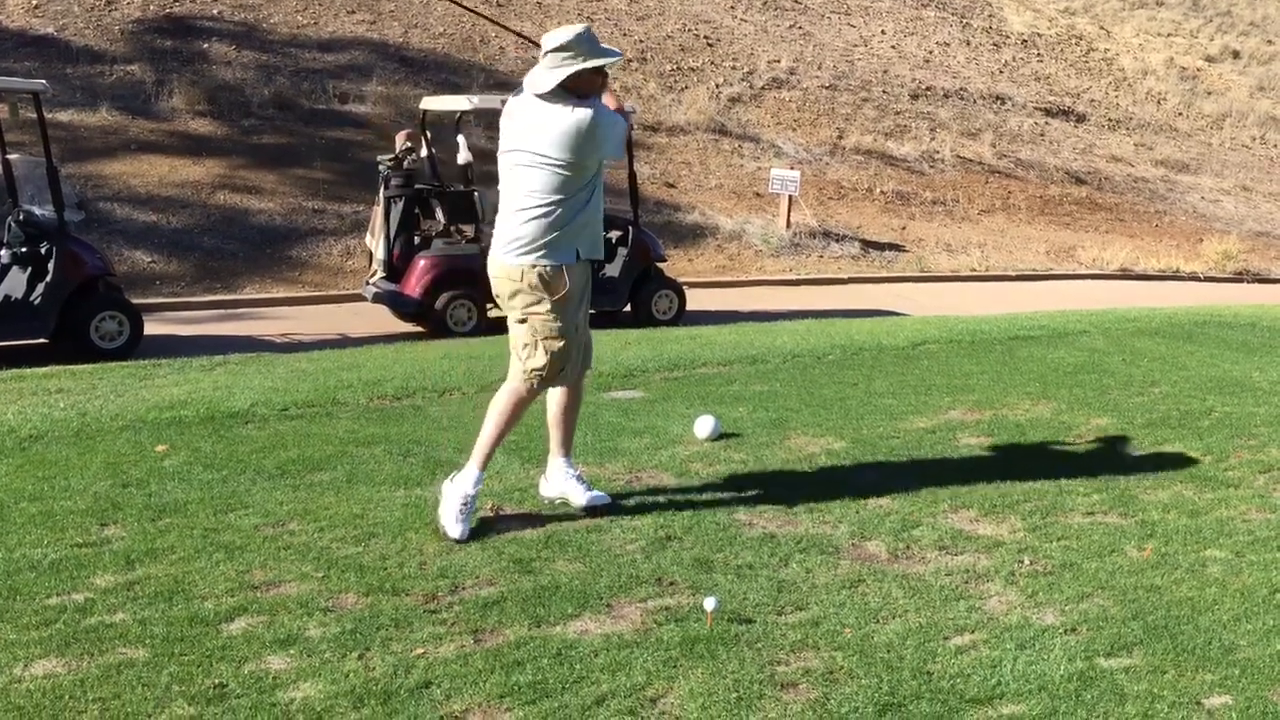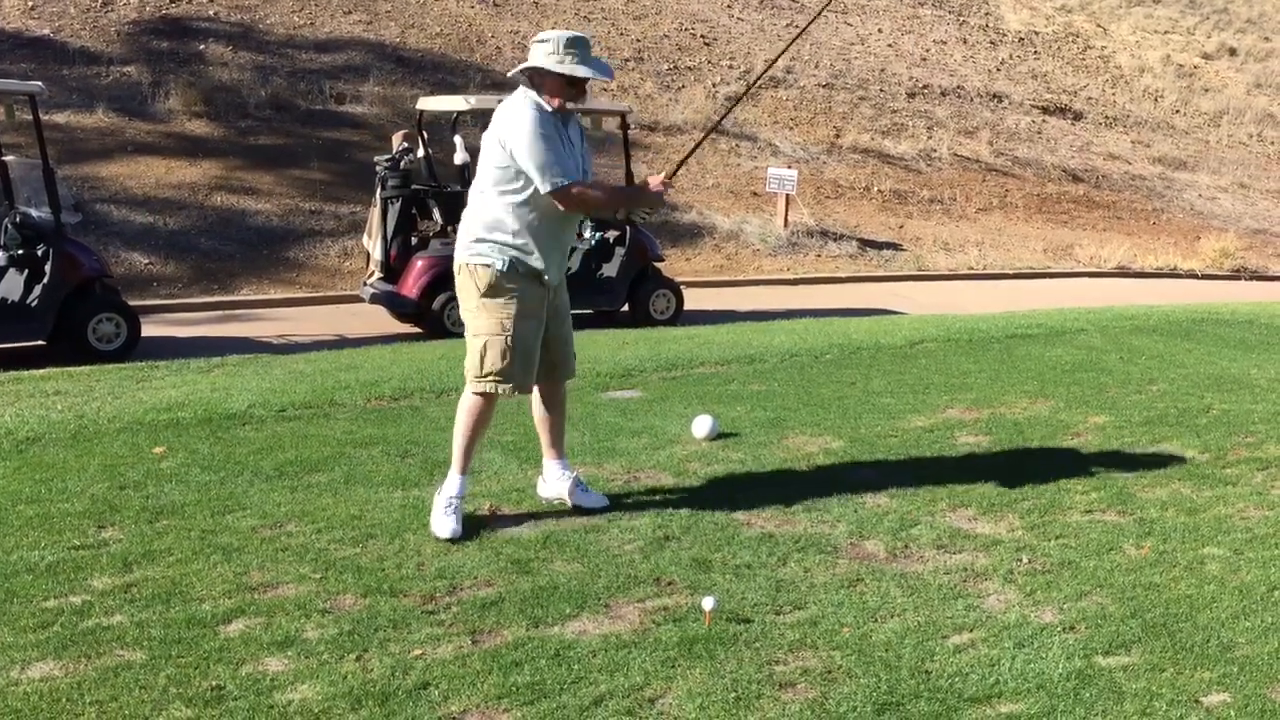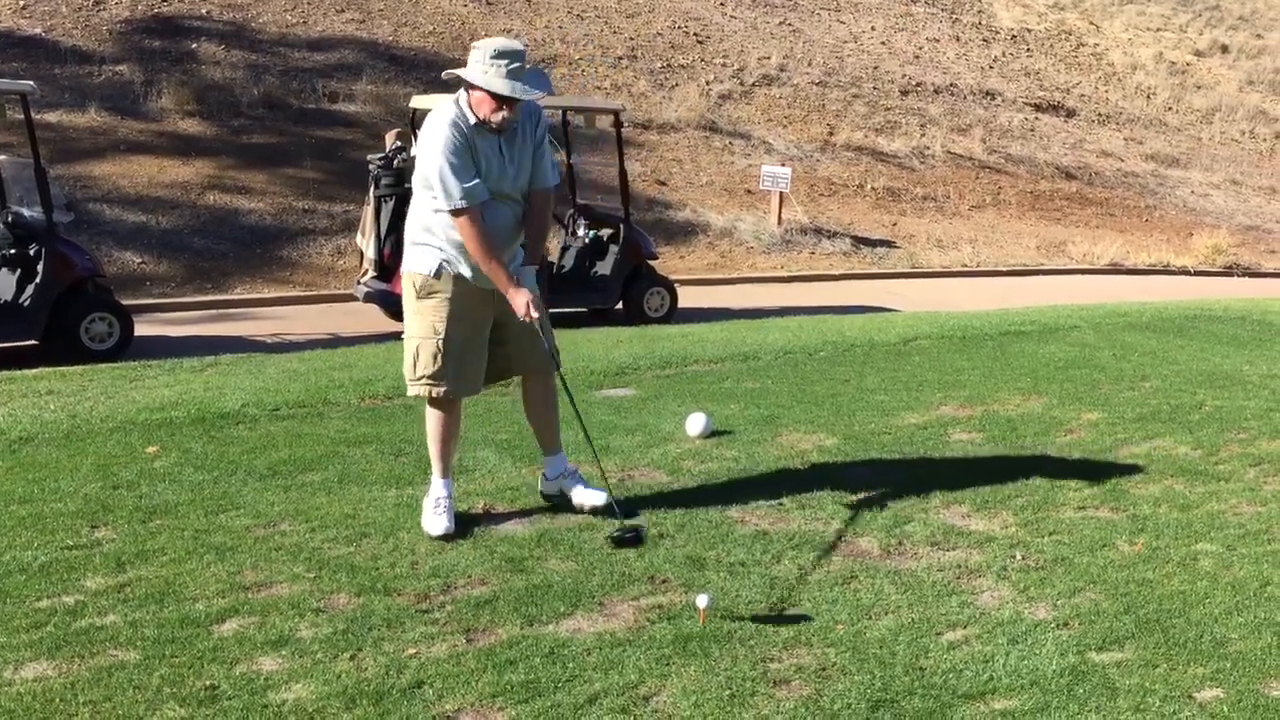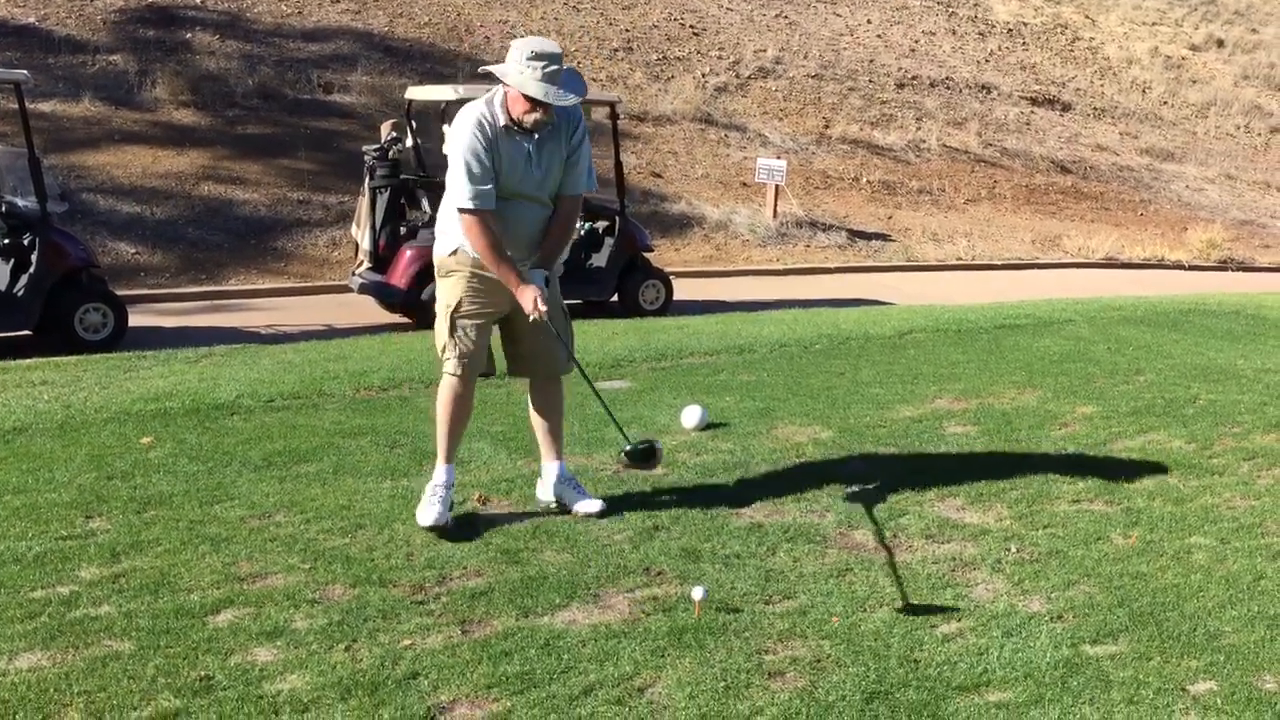
dt=0.5s
person 1, frame 1
left shoulder: (520, 105)
right shoulder: (586, 122)
right elbow: (617, 122)
left wrist: (595, 94)
right wrist: (606, 94)
left hip: (542, 262)
right hip: (542, 268)
left knee: (570, 370)
right knee: (530, 378)
left ankle: (559, 472)
right ankle: (466, 482)
person 1, frame 2
left shoulder: (563, 117)
right shoulder: (523, 116)
left elbow: (577, 193)
right elbow: (564, 197)
left wrist: (630, 198)
right wrist: (637, 194)
left hip: (545, 268)
right hip: (497, 267)
left knee: (553, 373)
right knee: (491, 381)
left ankle: (557, 474)
right ankle: (452, 489)
person 1, frame 3
left shoulder: (529, 117)
right shoulder: (445, 129)
left elbow: (540, 195)
right elbow: (466, 221)
left wrist: (529, 267)
right wrist: (512, 288)
left hip: (509, 267)
right hip: (445, 270)
left knee: (538, 365)
right knee: (445, 387)
left ankle: (555, 470)
right ankle: (440, 491)
person 1, frame 4
left shoulder: (569, 121)
right shoulder: (474, 125)
left elbow: (570, 203)
right elbow: (473, 219)
left wrist: (540, 270)
right wrist: (515, 284)
left hip: (535, 265)
right hip: (470, 259)
left knee: (547, 368)
right knee: (460, 367)
left ankle: (554, 477)
right ankle: (442, 479)
